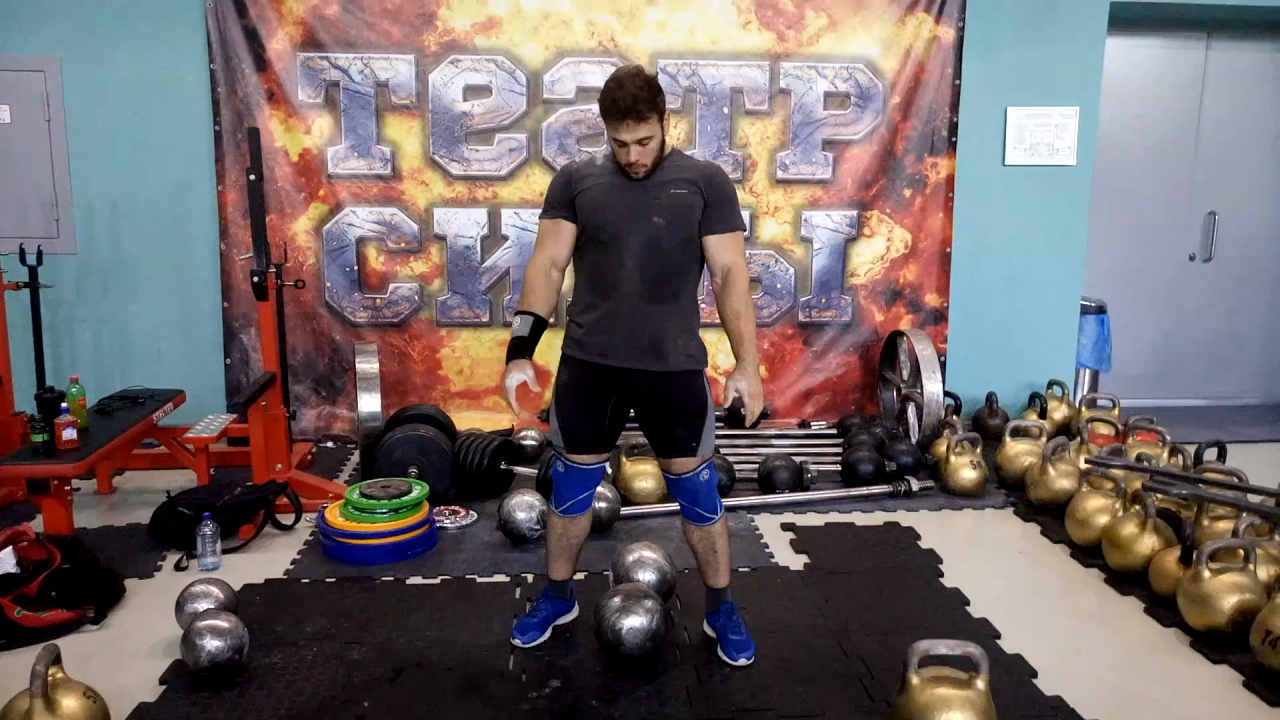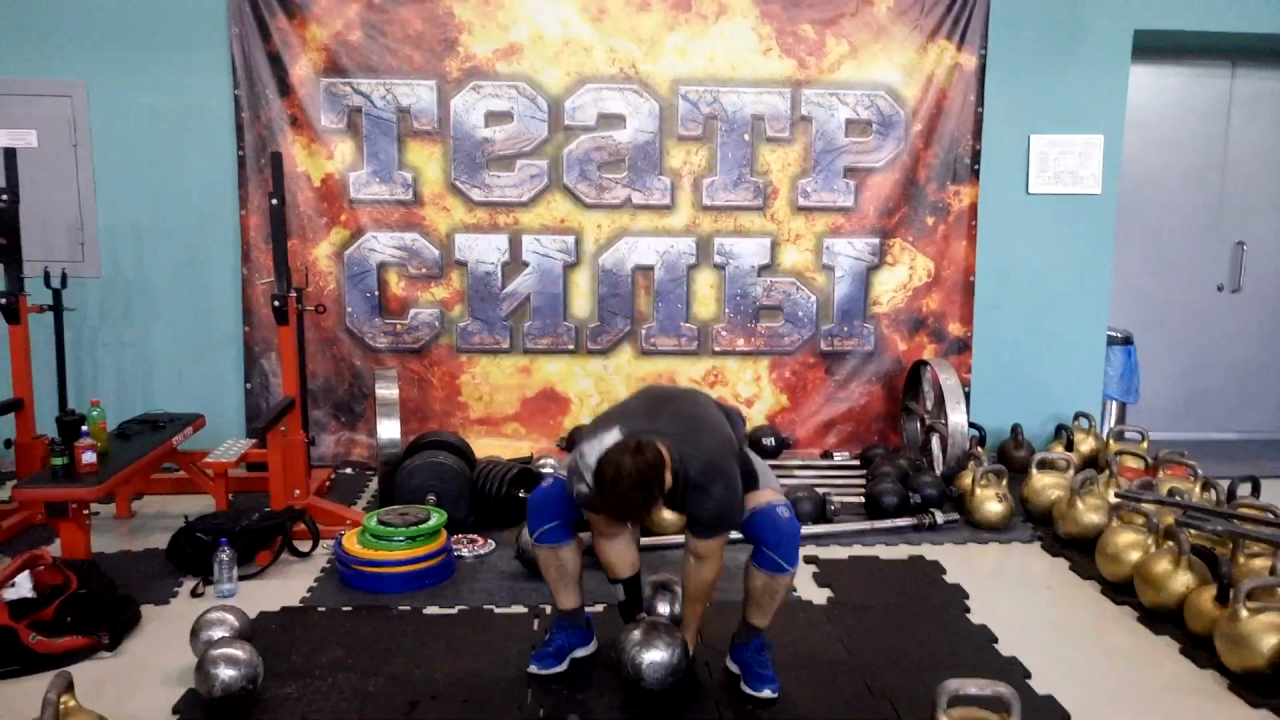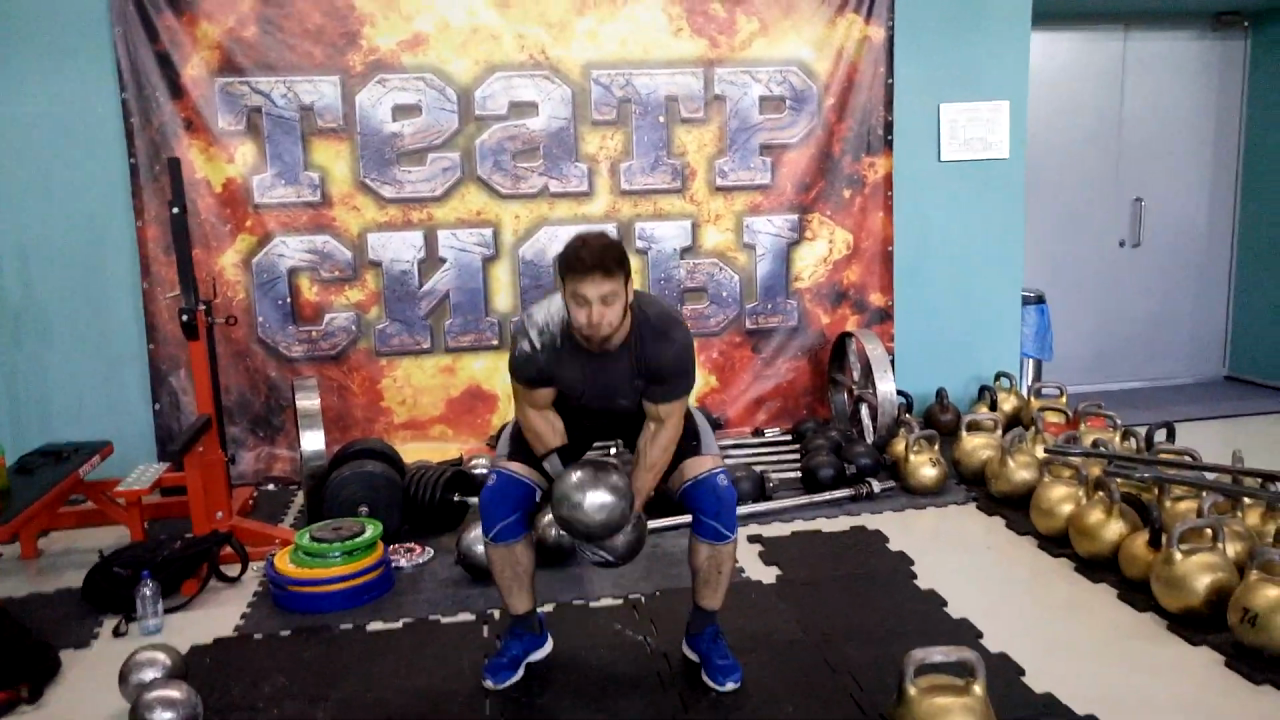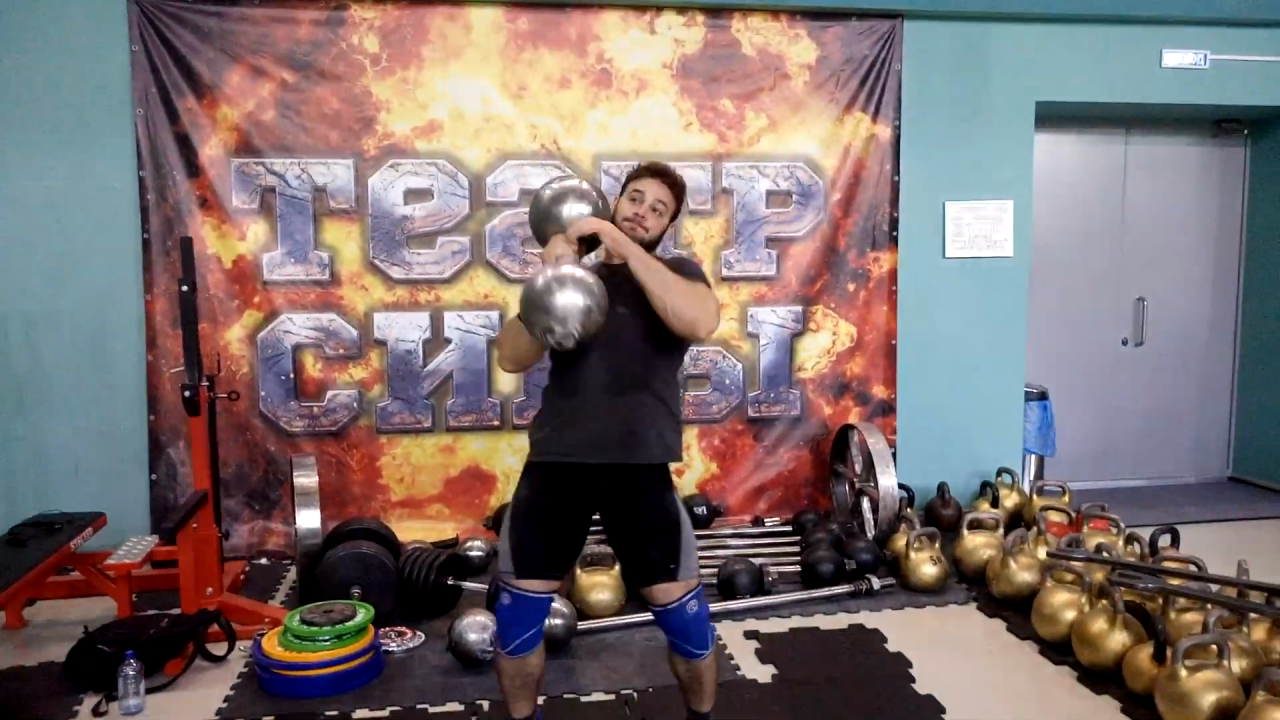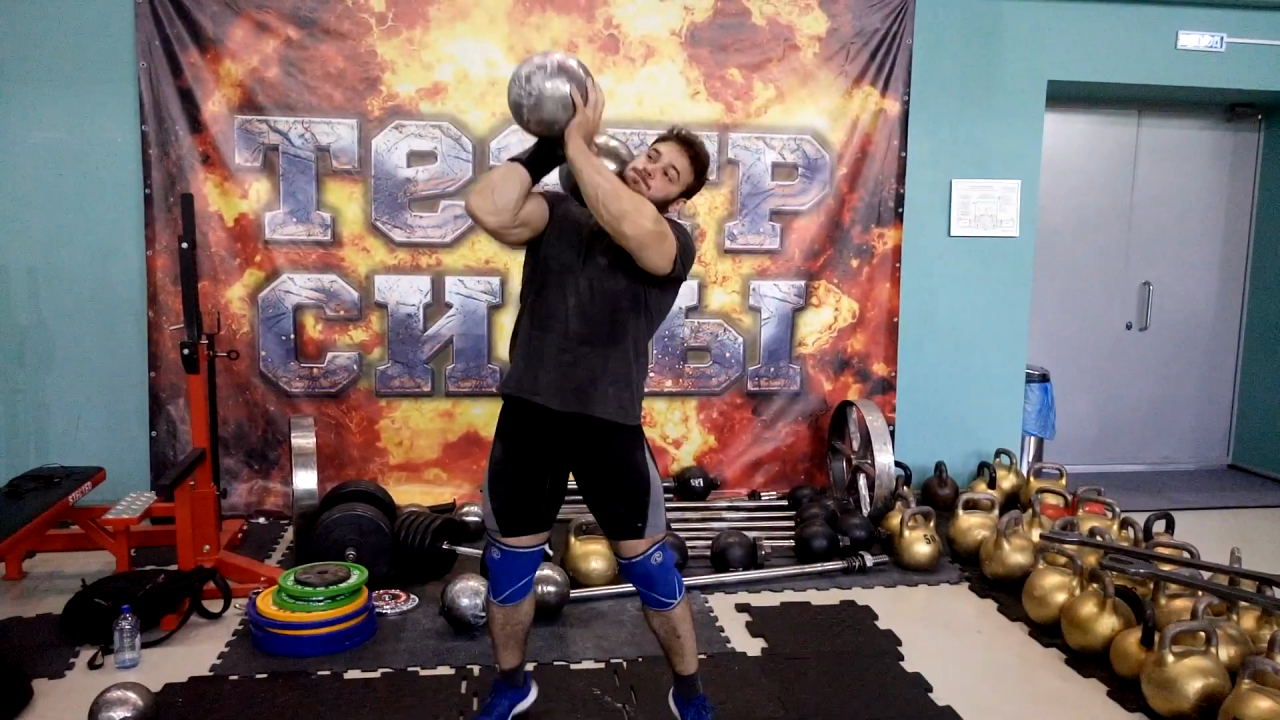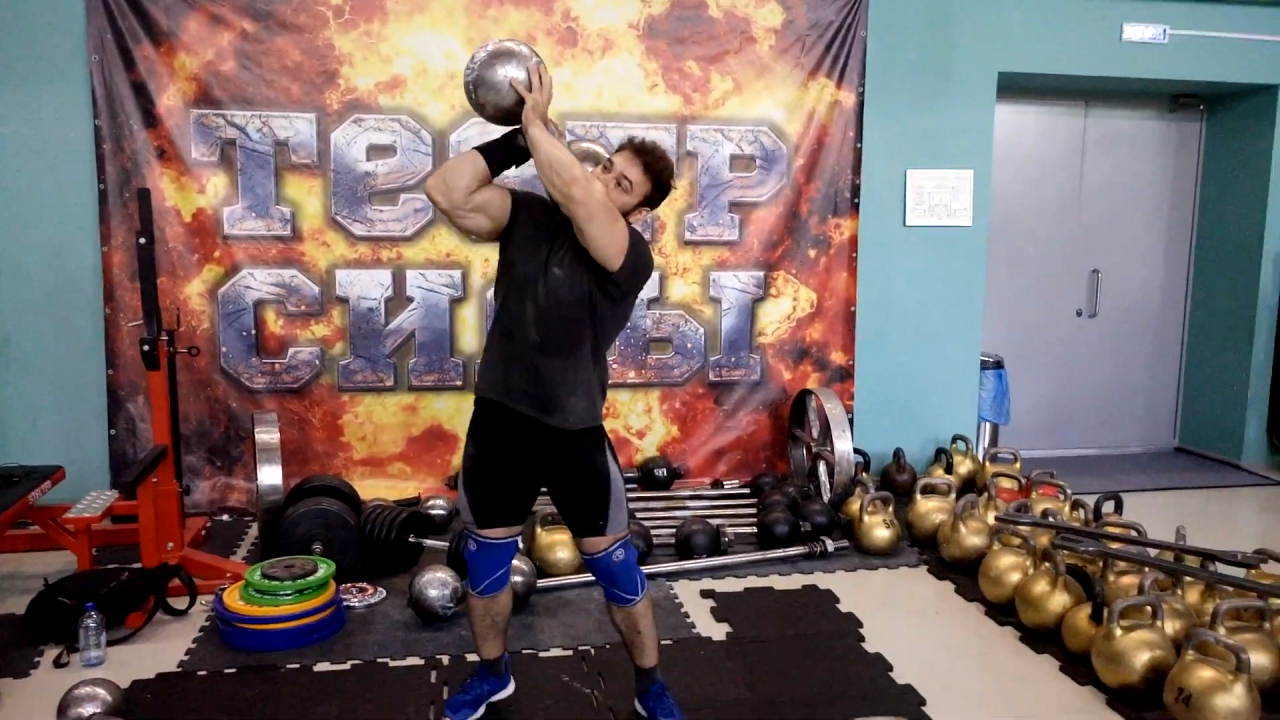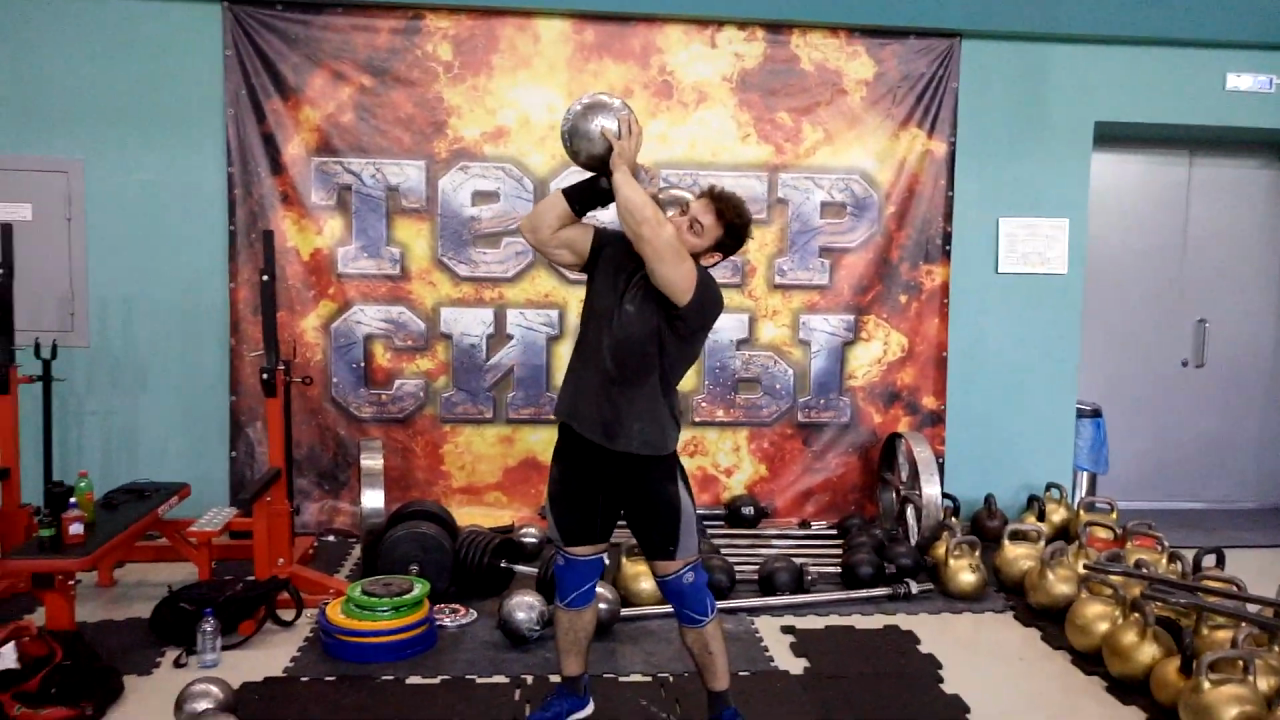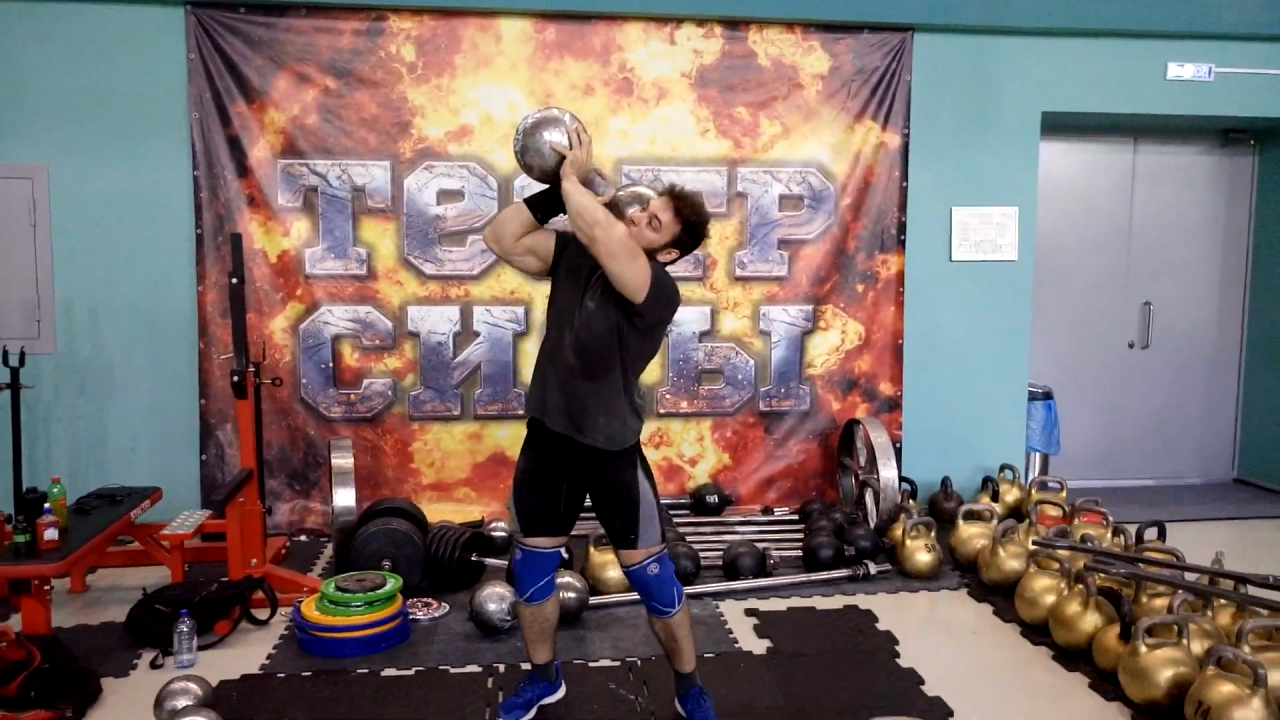
dt=0.5s
person 1, frame 1
left shoulder: (706, 182)
right shoulder: (577, 179)
left elbow: (730, 272)
right elbow: (547, 264)
left wrist: (746, 362)
right wrist: (520, 351)
left hip: (674, 363)
right hip: (589, 360)
left knee: (694, 486)
right knee: (573, 480)
left ankle: (720, 607)
right ankle: (557, 597)
person 1, frame 2
left shoulder: (714, 477)
right shoulder: (590, 467)
left elbow: (704, 560)
right elbow: (610, 539)
left wrist: (690, 628)
right wrist: (632, 616)
left hip: (713, 450)
left knee: (780, 533)
right knee: (545, 509)
left ankle: (749, 643)
right ankle: (571, 627)
person 1, frame 3
left shoulder: (665, 333)
right shoulder: (536, 333)
left elbow: (662, 425)
right elbow: (535, 410)
left wrist: (631, 504)
left hip: (650, 411)
right hip: (566, 411)
left knee: (715, 497)
right knee: (500, 500)
left ankle: (704, 632)
right ankle: (525, 631)
person 1, frame 4
left shoulder: (678, 274)
left elbow: (701, 321)
right elbow: (511, 357)
left wrist: (626, 248)
left hip: (640, 468)
right hip: (556, 461)
left knee: (683, 611)
right knee: (517, 610)
person 1, frame 5
left shoulder: (671, 242)
right shoulder: (558, 212)
left elbow: (632, 225)
right elbow: (485, 208)
left wrist: (578, 144)
right wrist: (546, 147)
left hip: (608, 421)
right hip: (528, 413)
left knee: (648, 564)
right knee: (508, 564)
person 1, frame 6
left shoulder: (630, 255)
right shoulder: (527, 215)
left elbow: (576, 193)
right elbow: (445, 190)
left wrist: (536, 121)
right wrist: (515, 140)
left hip: (573, 427)
right hip: (499, 415)
left knee: (612, 560)
right knee: (486, 558)
person 1, frame 7
left shoulder: (701, 295)
right shoulder: (613, 253)
left elbow: (651, 235)
right elbow: (538, 229)
left wrist: (624, 166)
right wrist: (600, 182)
left hip: (645, 456)
right hip: (580, 443)
left knee: (682, 585)
right knee: (574, 574)
person 1, frame 8
left shoulder: (656, 291)
right shoulder: (575, 254)
left elbow: (599, 232)
right elbow: (501, 238)
left wrist: (574, 175)
right wrist: (556, 190)
left hip: (611, 448)
right hip: (548, 436)
left knee: (652, 576)
right knee: (533, 568)
